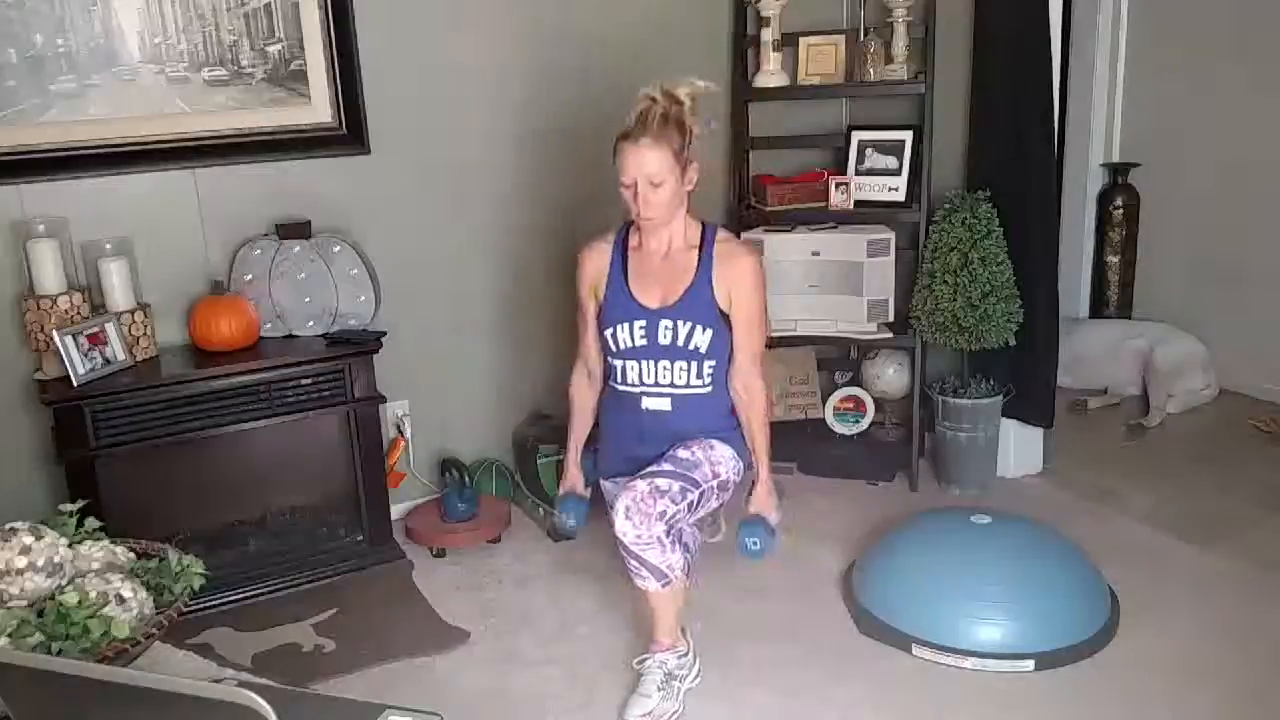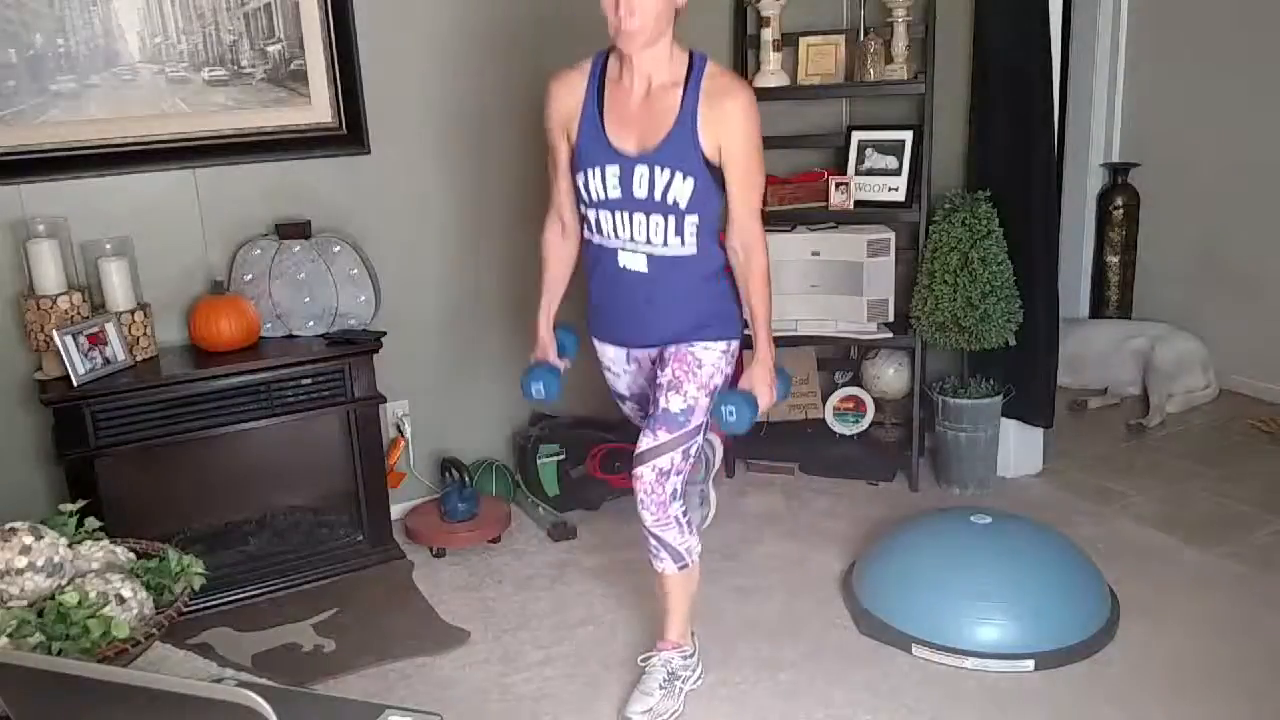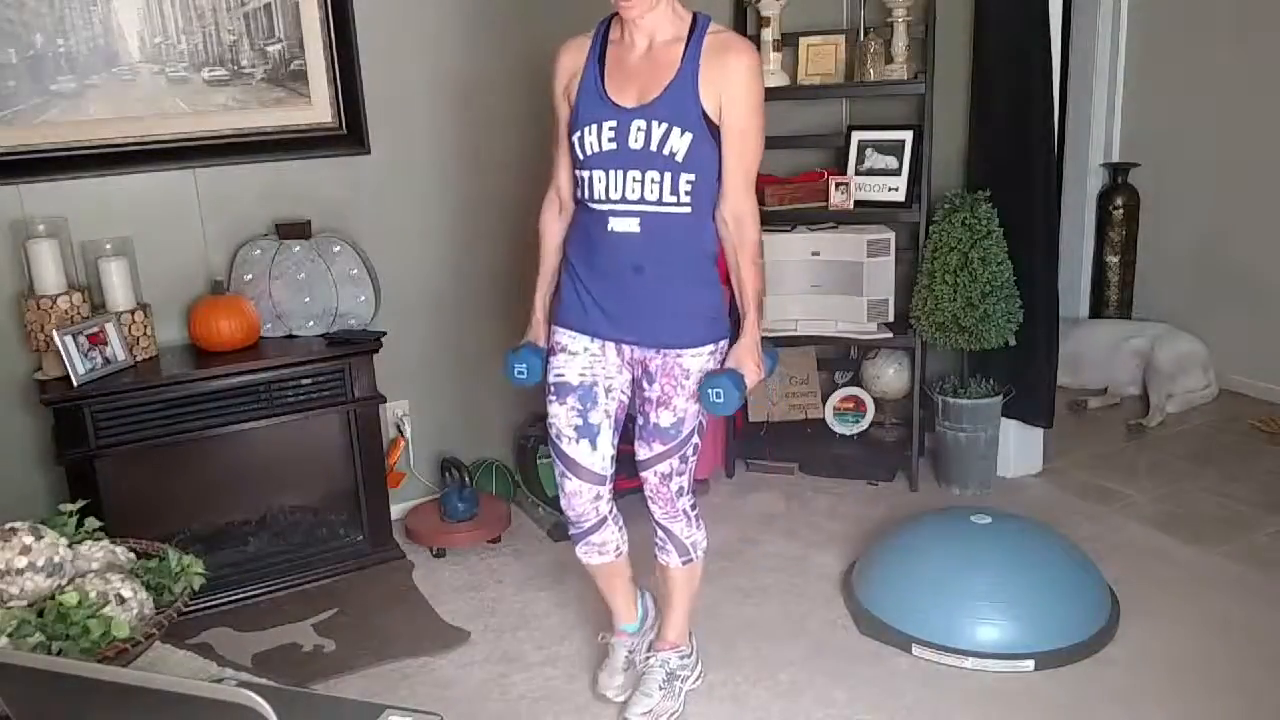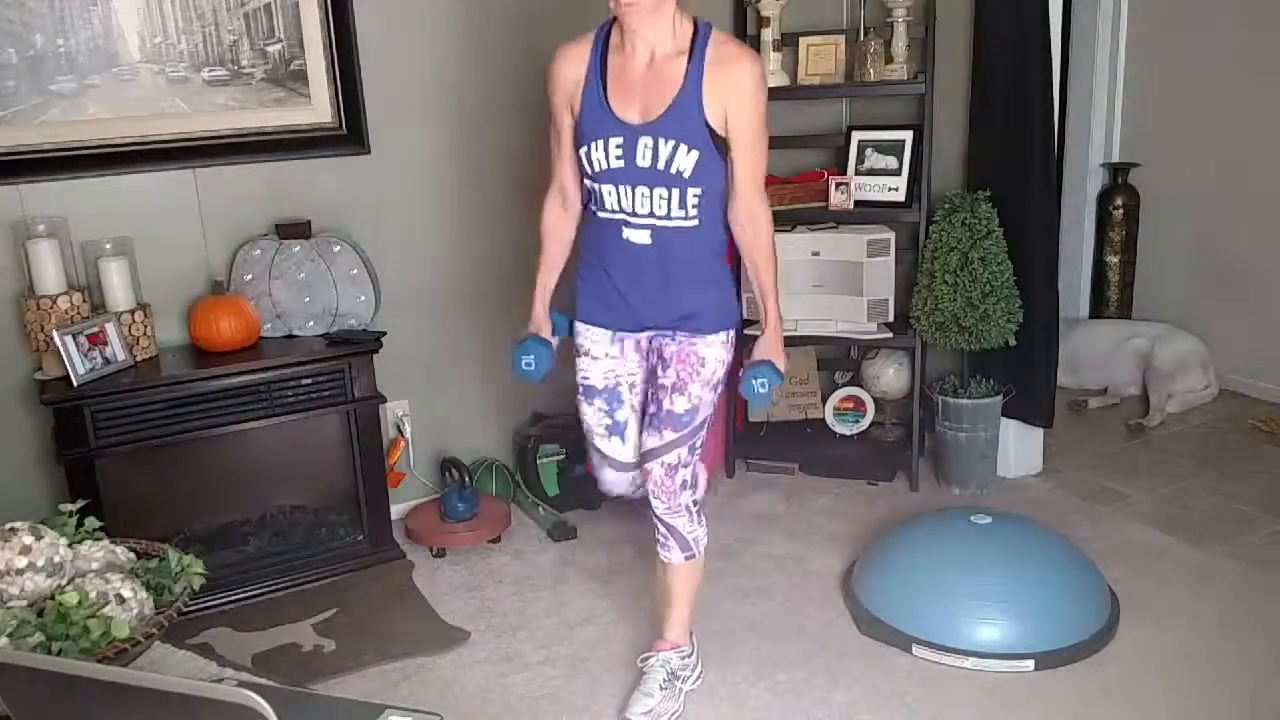
dt=0.5s
person 1, frame 1
left shoulder: (730, 262)
right shoulder: (598, 259)
left elbow: (747, 377)
right elbow: (587, 362)
left wrist: (763, 475)
right wrist: (573, 455)
left hip: (706, 440)
right hip: (627, 441)
left knee: (637, 520)
left ankle: (670, 658)
right ankle: (698, 510)
person 1, frame 2
left shoulder: (722, 100)
right shoulder: (570, 92)
left elbow: (745, 236)
right elbow: (563, 221)
left wrist: (762, 352)
right wrist: (543, 324)
left hip: (698, 329)
right hip: (615, 328)
left knee: (655, 482)
right knee: (663, 456)
left ankle: (676, 649)
right ankle: (699, 455)
person 1, frame 3
left shoulder: (725, 59)
right shoulder: (576, 58)
left elbow: (736, 207)
right elbow: (561, 197)
left wrist: (750, 331)
right wrist: (538, 308)
left hip: (682, 328)
right hip: (585, 320)
left knee: (663, 487)
right knee: (579, 490)
left ankle: (675, 650)
right ankle: (629, 620)
person 1, frame 4
left shoulder: (729, 65)
right shoulder: (574, 64)
left elbow: (749, 206)
right elbow: (561, 193)
left wrist: (771, 325)
right wrist: (541, 303)
left hip: (696, 326)
right hip: (603, 316)
left knee: (667, 483)
right knee: (613, 472)
left ankle: (675, 649)
right ankle: (683, 475)
